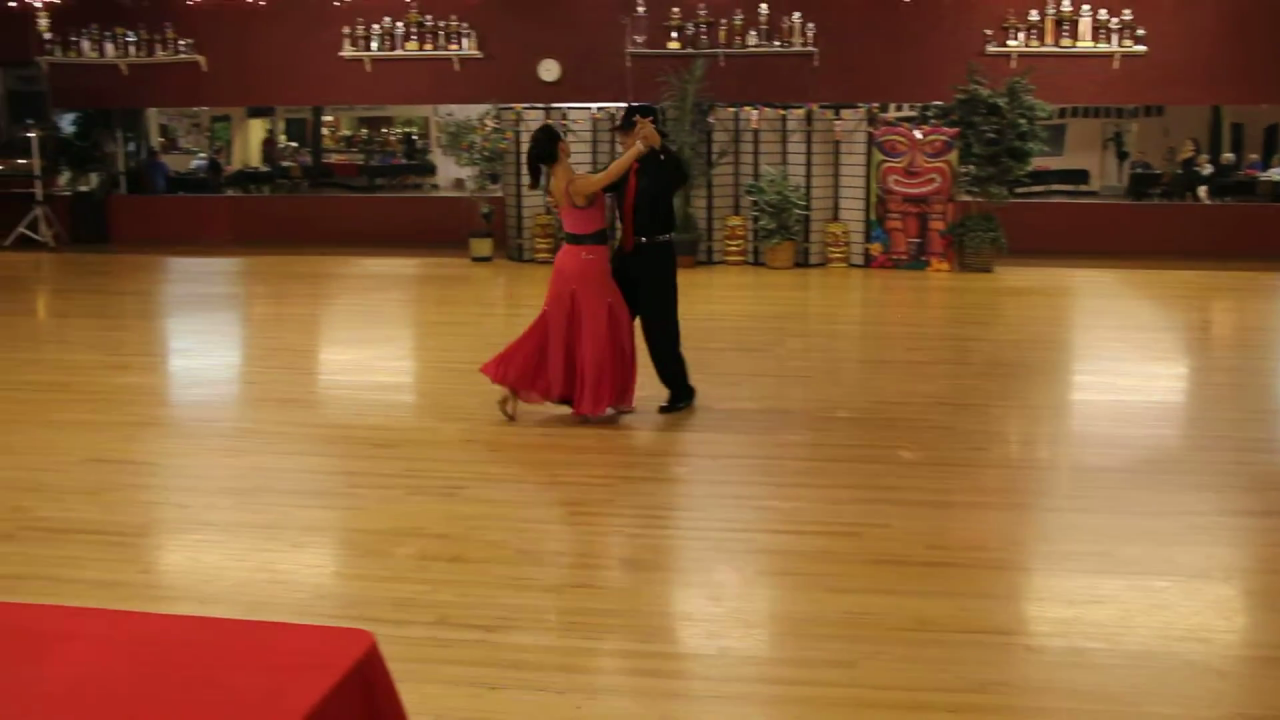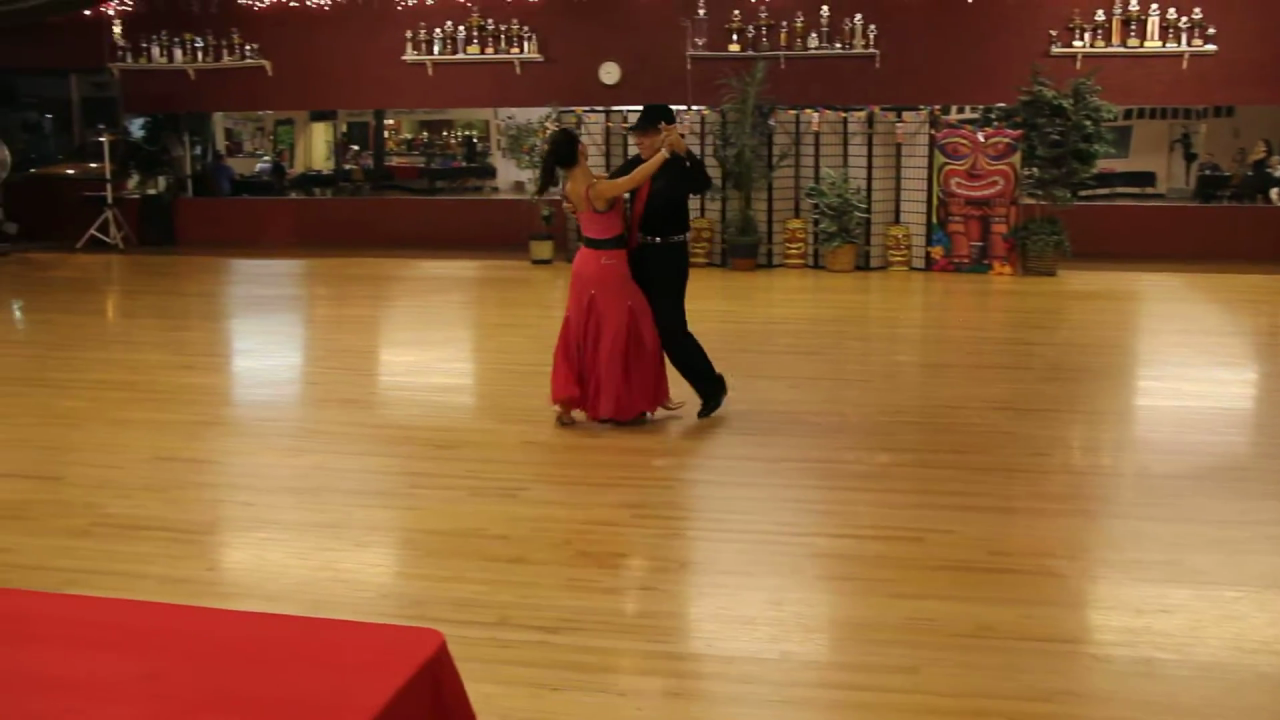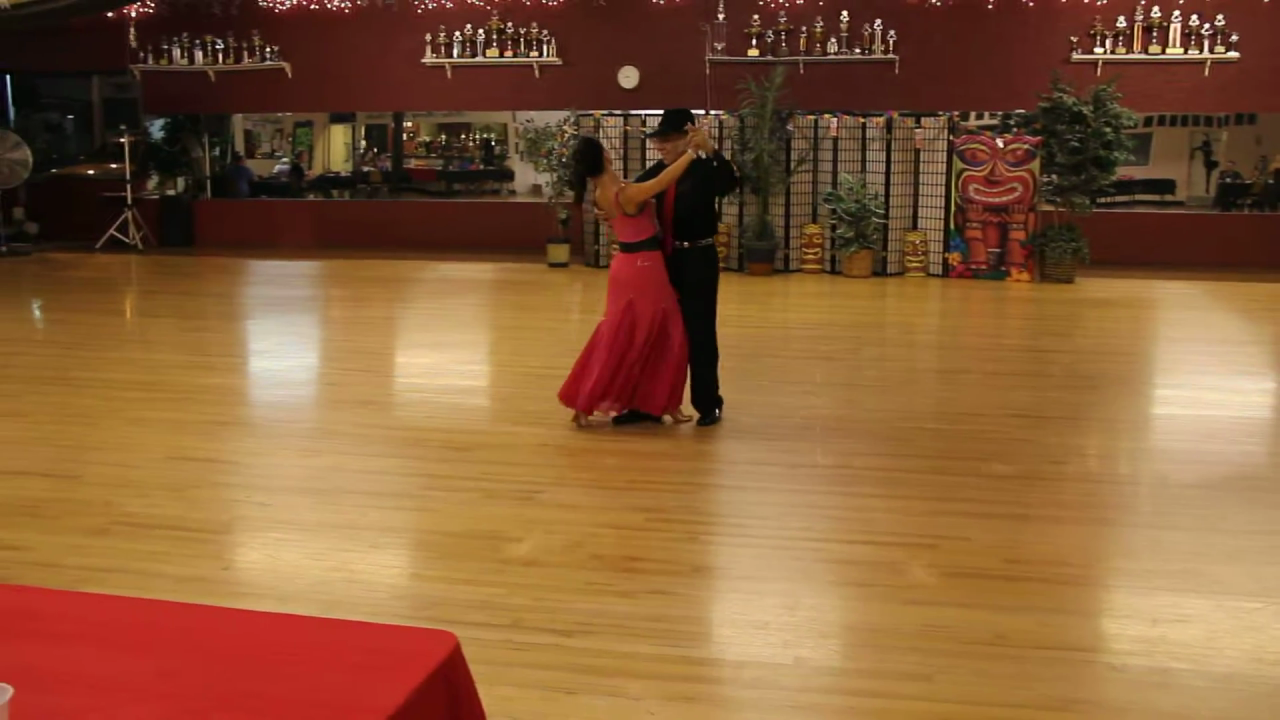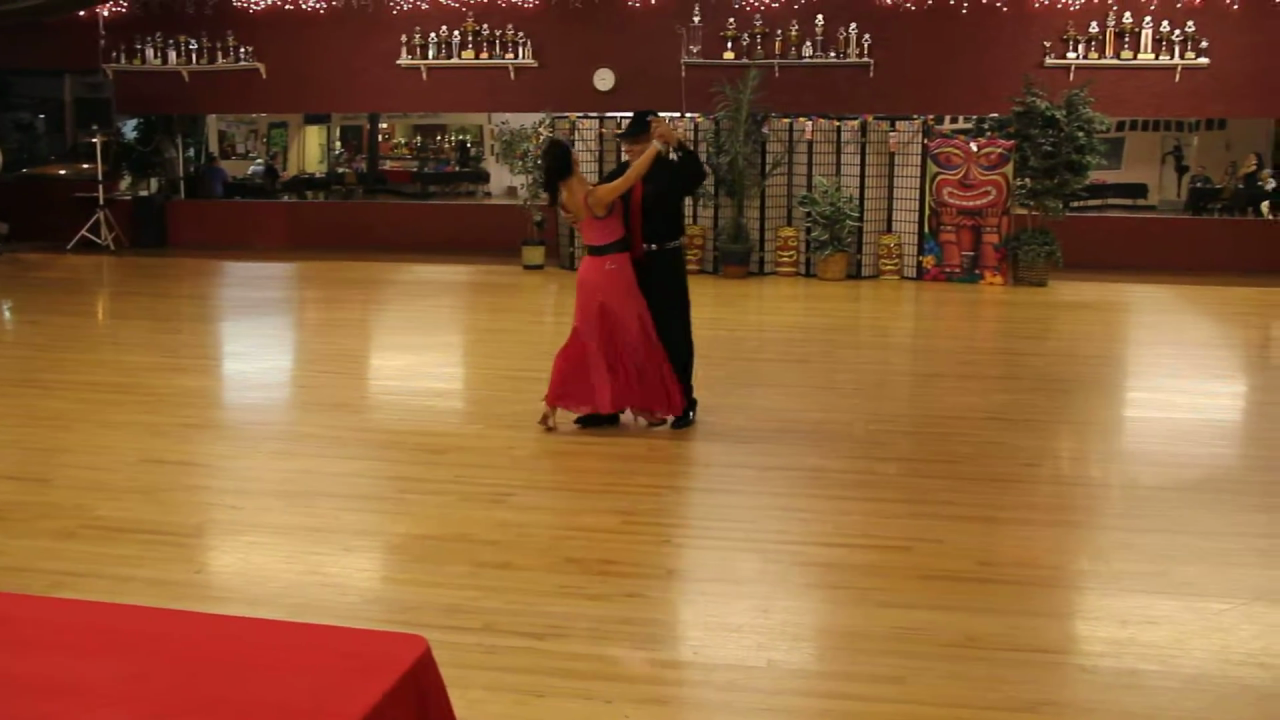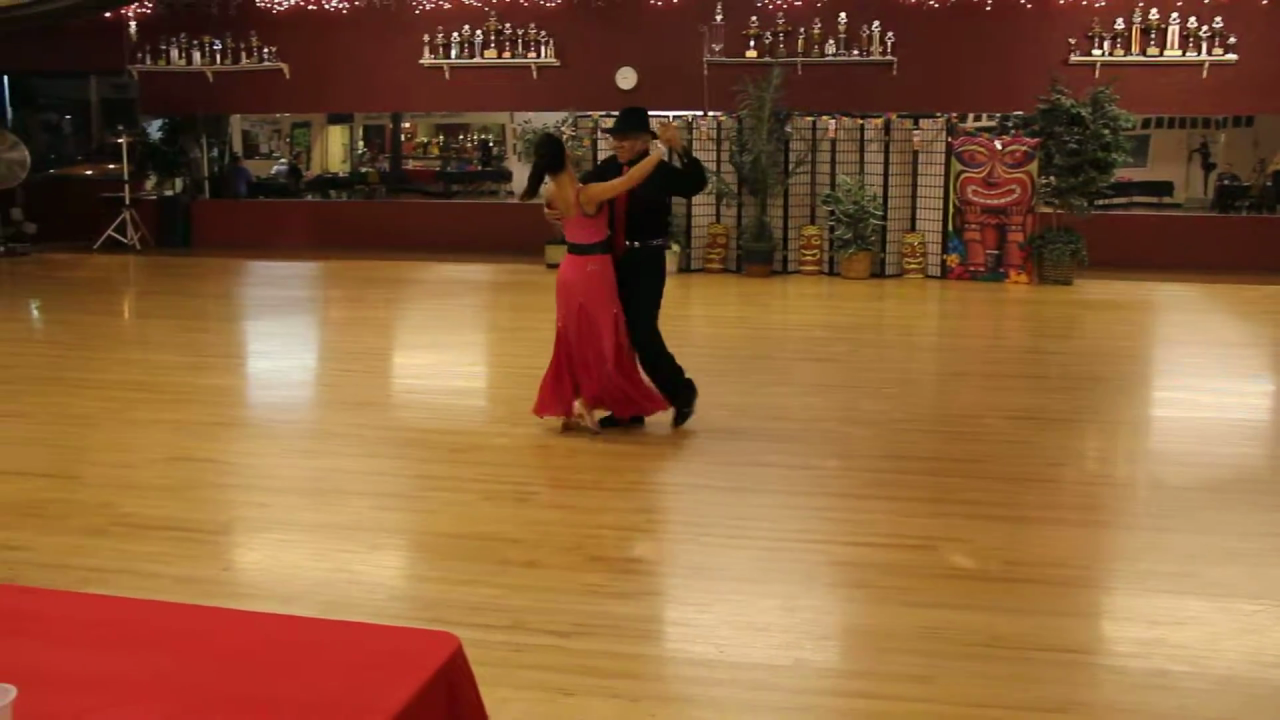
dt=0.4s
person 1, frame 1
left shoulder: (659, 167)
right shoulder: (625, 167)
left elbow: (680, 177)
left wrist: (656, 145)
left hip: (656, 254)
right hip: (627, 252)
left knee: (659, 326)
left ankle: (681, 390)
person 1, frame 2
left shoulder: (675, 168)
right shoulder: (635, 165)
left elbow: (701, 183)
left wrist: (682, 150)
right wrist: (577, 203)
left hip: (668, 255)
right hip: (639, 253)
left knee: (667, 327)
left ankle: (711, 385)
person 1, frame 3
left shoulder: (703, 171)
right shoulder: (658, 171)
left elbow: (729, 184)
left wrist: (710, 151)
left hip: (698, 259)
right hip: (667, 258)
left knee: (698, 332)
left ankle: (709, 403)
person 1, frame 4
left shoulder: (670, 171)
right shoulder: (623, 172)
left elbow: (697, 175)
left wrist: (676, 142)
left hip: (664, 262)
right hip: (631, 261)
left knee: (673, 335)
left ankle: (683, 405)
person 1, frame 5
left shoulder: (659, 171)
right shoulder: (609, 167)
left elbow: (694, 184)
left wrist: (681, 150)
right wrist: (557, 209)
left hip: (645, 261)
right hip: (616, 260)
left knee: (641, 333)
left ankle: (681, 390)
person 2, frame 1
left shoulder: (556, 183)
right shoulder: (578, 185)
right elbow: (613, 172)
right wrist: (641, 145)
left hip: (569, 259)
right hip: (589, 262)
left knee: (555, 327)
right knee: (605, 329)
left ankle: (513, 387)
right ankle: (597, 399)
person 2, frame 2
left shoulder: (571, 188)
right shoulder: (598, 189)
right elbow: (635, 179)
right wrist: (666, 151)
left hip: (586, 264)
right hip: (609, 266)
left knee: (580, 334)
right knee: (633, 331)
left ankle: (566, 403)
right ankle: (646, 399)
person 2, frame 3
left shoulder: (601, 195)
right shoulder: (628, 194)
right elbow: (664, 179)
right wrist: (692, 151)
left hip: (624, 268)
right hip: (646, 269)
left knee: (613, 338)
right knee: (665, 337)
left ankle: (584, 404)
right ankle: (664, 403)
person 2, frame 4
left shoulder: (566, 198)
right shoulder: (596, 196)
right elbow: (631, 176)
right wrist: (656, 145)
left hip: (590, 271)
right hip: (613, 272)
left knee: (585, 340)
right knee: (634, 338)
left ankle: (553, 405)
right ankle: (645, 405)
person 2, frame 5
left shoulder: (553, 195)
right shoulder: (588, 194)
right elbow: (630, 179)
right wrist: (659, 150)
left hip: (570, 272)
right hip: (594, 273)
left knee: (572, 343)
right knee: (606, 342)
left ankle: (566, 410)
right ankle: (585, 401)
